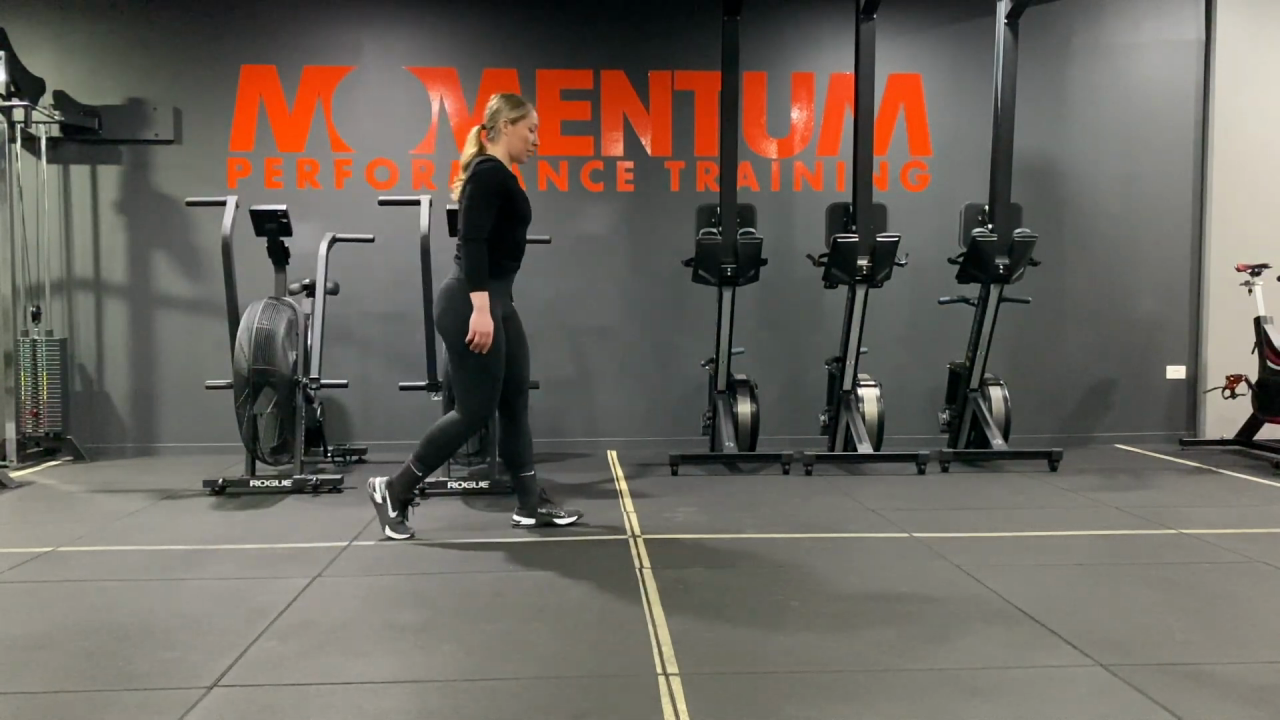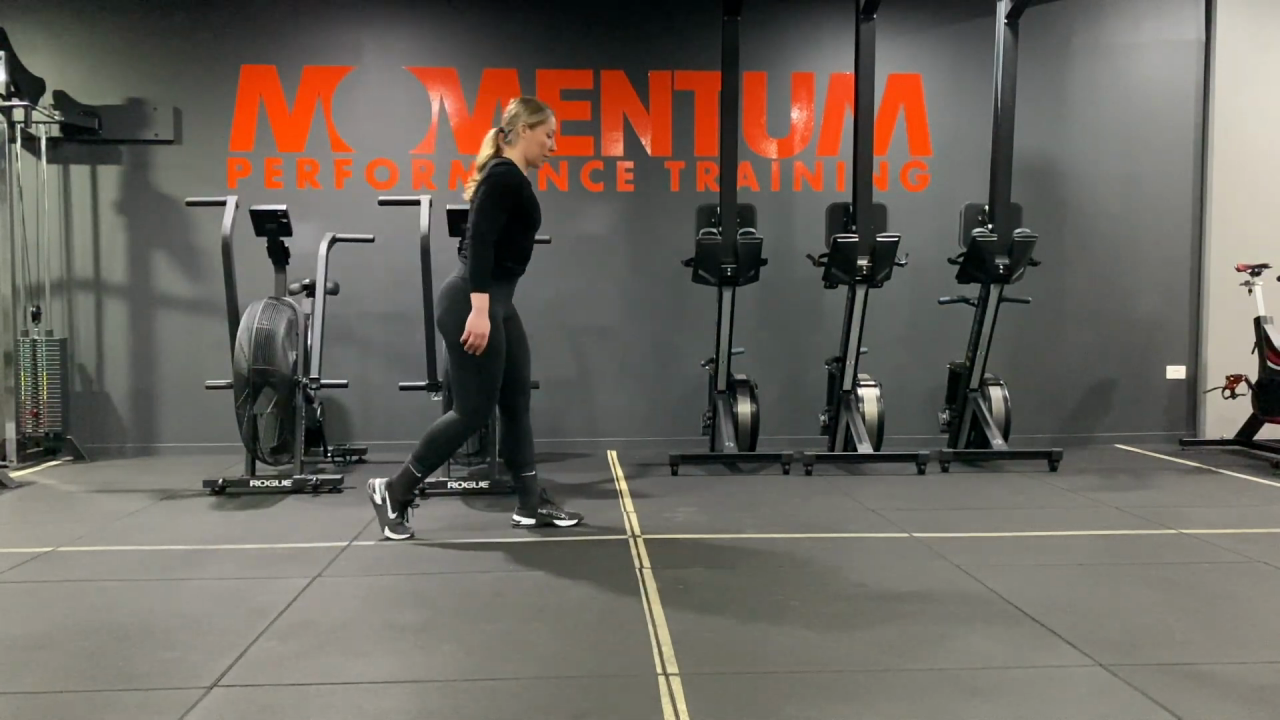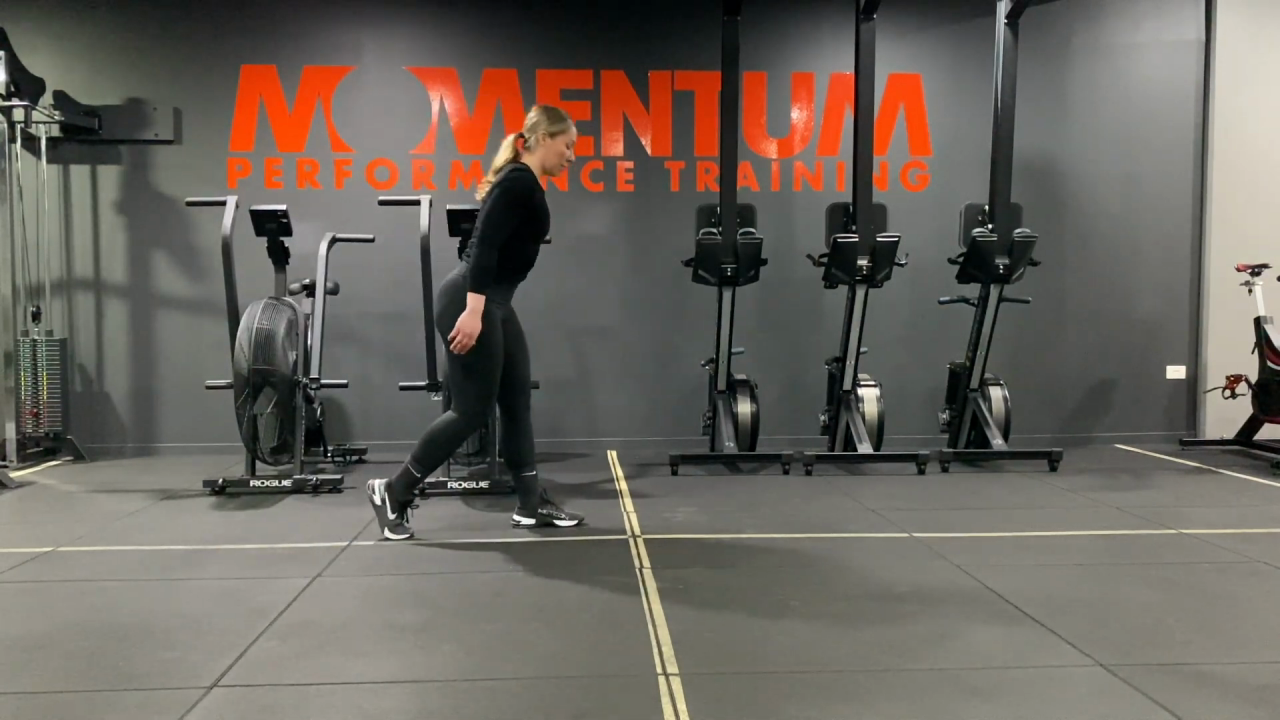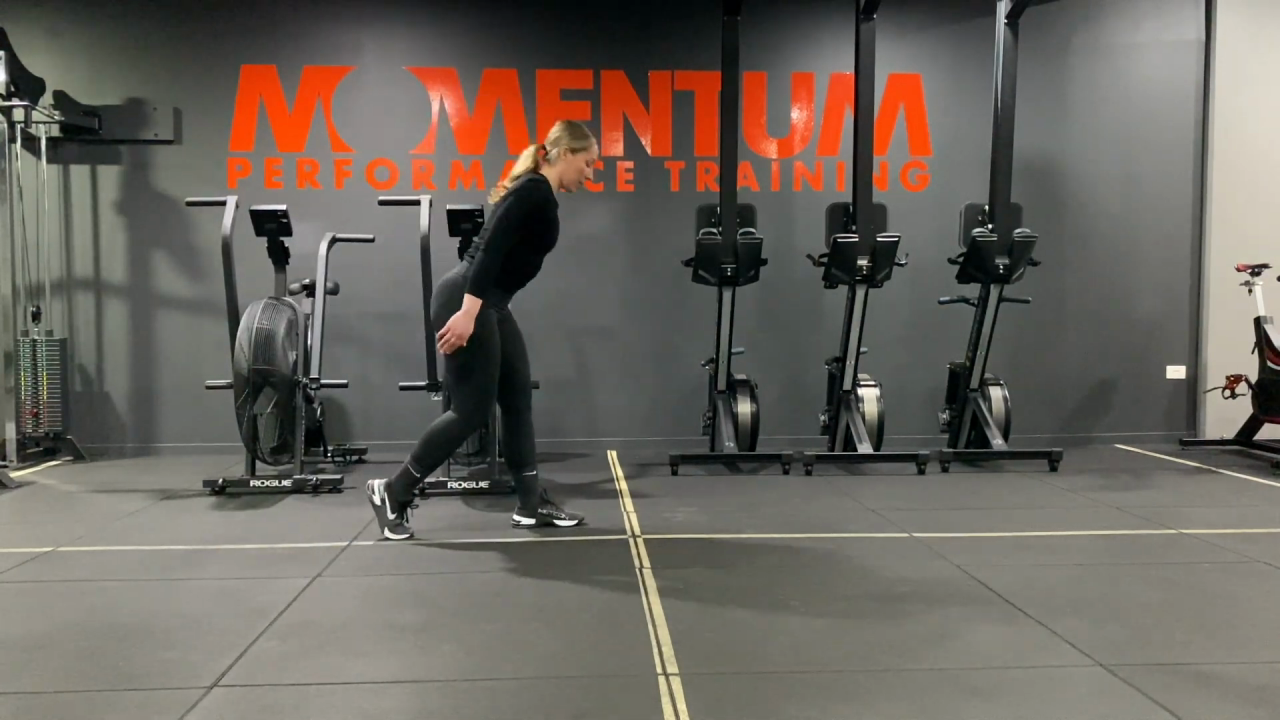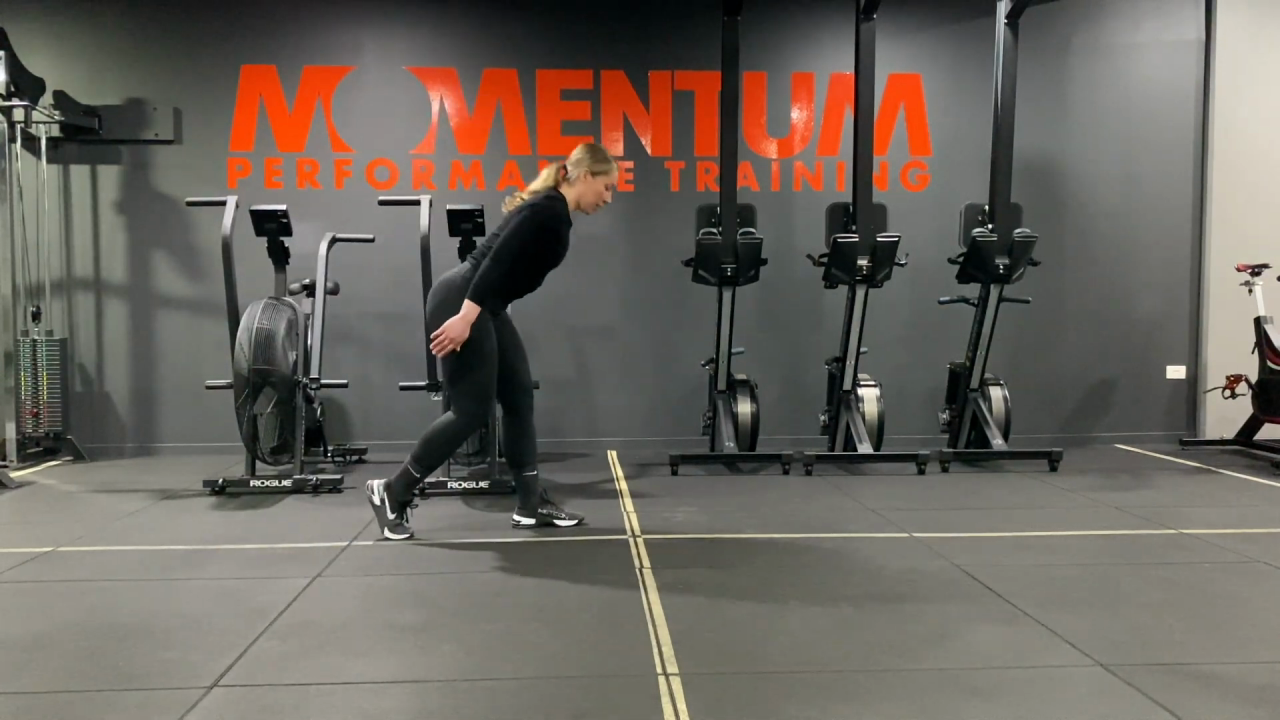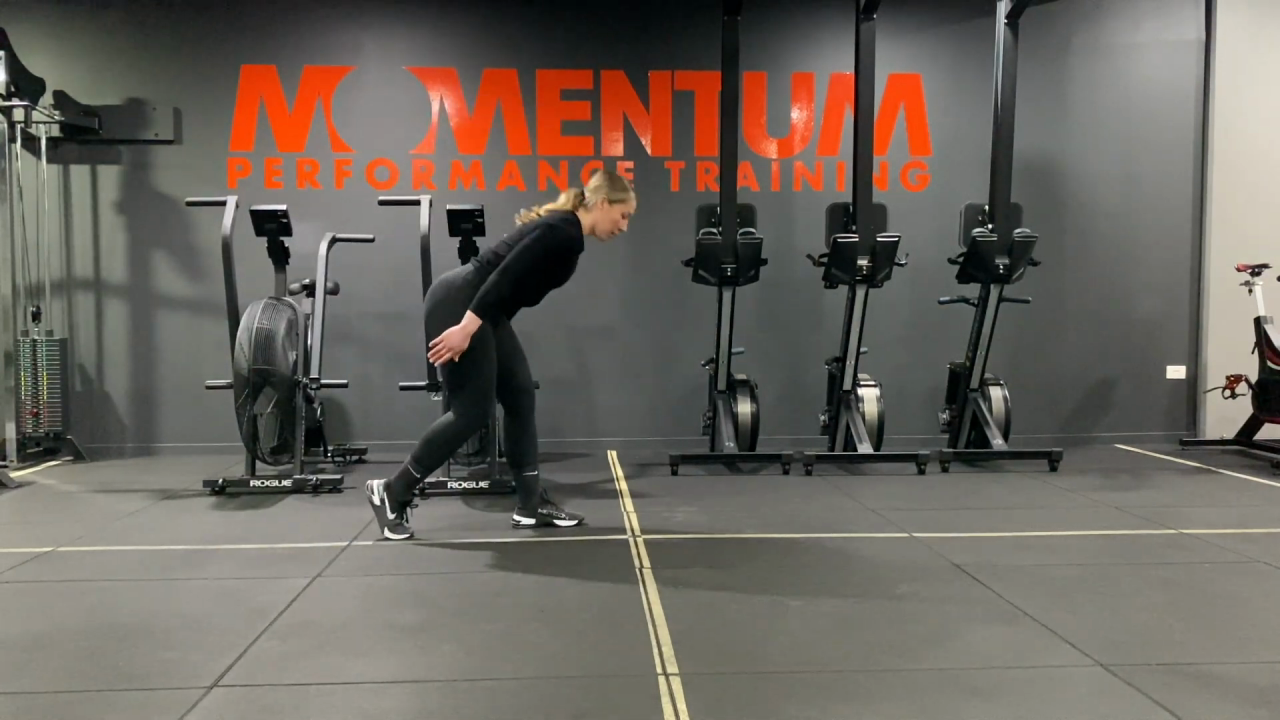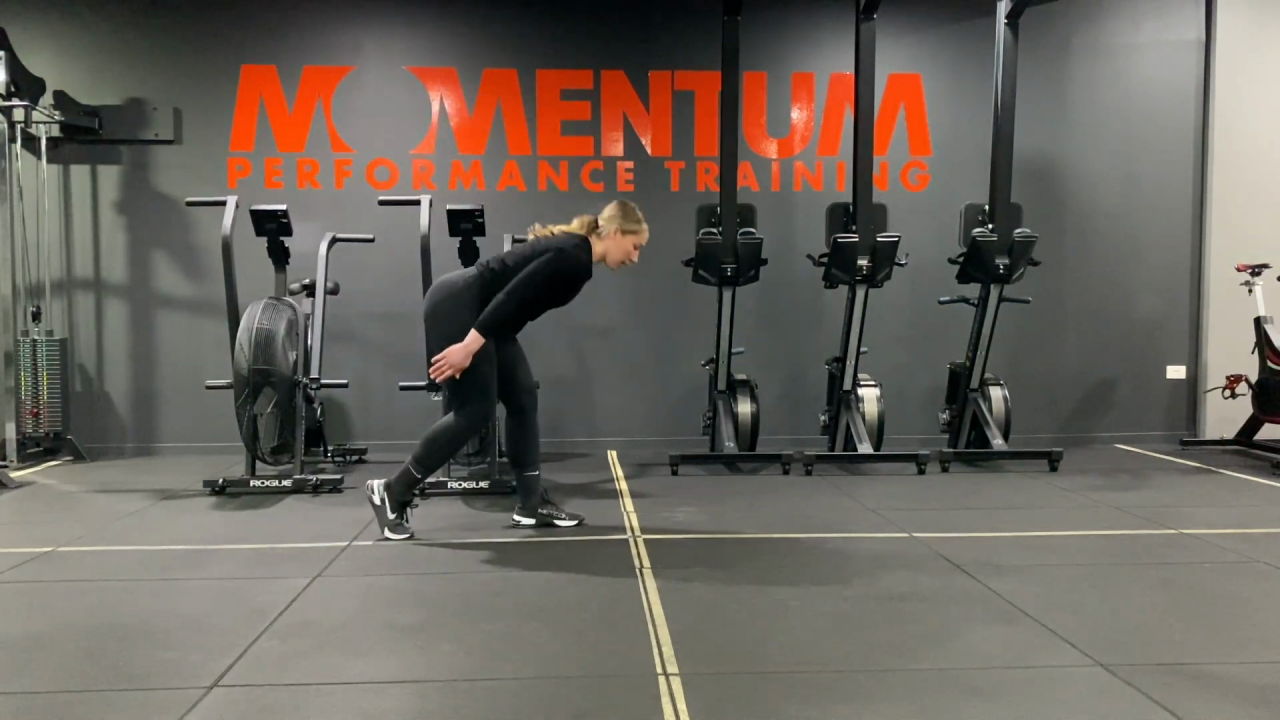
dt=0.1s
person 1, frame 1
left shoulder: (500, 175)
right shoulder: (488, 173)
right elbow: (473, 244)
right wrist: (480, 309)
left hip: (495, 301)
right hip: (472, 304)
left knee: (515, 403)
right knee: (474, 410)
left ankle: (531, 503)
right ankle: (394, 490)
person 1, frame 2
left shoulder: (514, 179)
right shoulder: (503, 178)
right elbow: (480, 244)
right wrist: (478, 311)
left hip: (494, 302)
right hip: (475, 303)
left knee: (517, 402)
right knee: (473, 409)
left ankle: (531, 502)
right ankle: (394, 491)
person 1, frame 3
left shoulder: (525, 183)
right shoulder: (518, 182)
right elbow: (486, 245)
right wrist: (473, 310)
left hip: (494, 302)
right hip: (474, 302)
left knee: (517, 402)
right knee: (471, 409)
left ankle: (531, 503)
right ankle: (394, 492)
person 1, frame 4
left shoulder: (541, 195)
right shoulder: (534, 193)
right elbow: (492, 250)
right wrist: (468, 313)
left hip: (488, 304)
right hip: (468, 302)
left knee: (517, 399)
right knee: (470, 409)
left ankle: (531, 503)
right ankle: (392, 494)
person 1, frame 5
left shoulder: (553, 211)
right shoulder: (549, 210)
right elbow: (497, 259)
left wrist: (474, 312)
right wrist: (464, 317)
left hip: (483, 305)
right hip: (464, 304)
left knee: (519, 399)
right knee: (471, 410)
left ankle: (531, 503)
right ankle: (392, 494)
person 1, frame 6
left shoulder: (567, 232)
right shoulder: (562, 235)
right elbow: (505, 275)
left wrist: (474, 325)
right wrist: (466, 328)
left hip: (475, 307)
right hip: (458, 305)
left knee: (520, 397)
right knee: (470, 409)
left ankle: (531, 504)
right ankle: (391, 494)
person 1, frame 7
left shoulder: (575, 253)
right shoulder: (572, 258)
left elbow: (519, 300)
right elbow: (512, 296)
right wrist: (469, 346)
left hip: (477, 316)
right hip: (456, 308)
left knee: (523, 398)
right knee: (472, 412)
left ankle: (532, 502)
right ankle: (392, 494)
